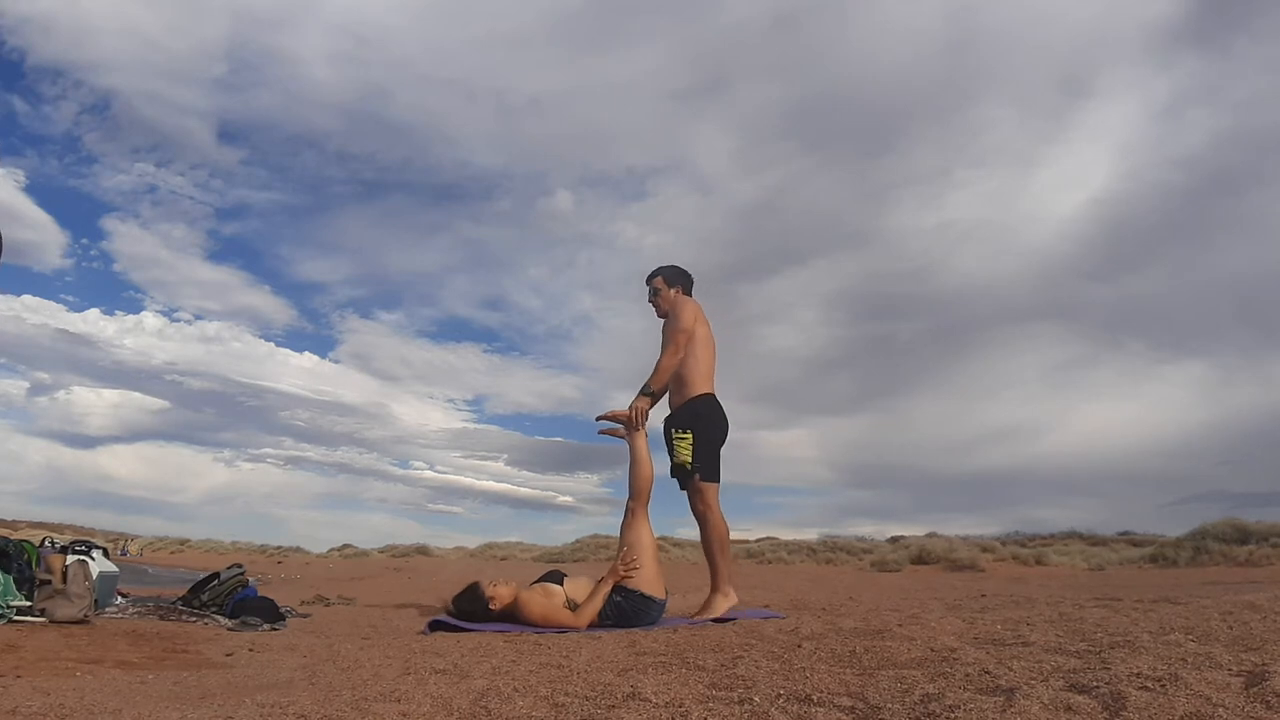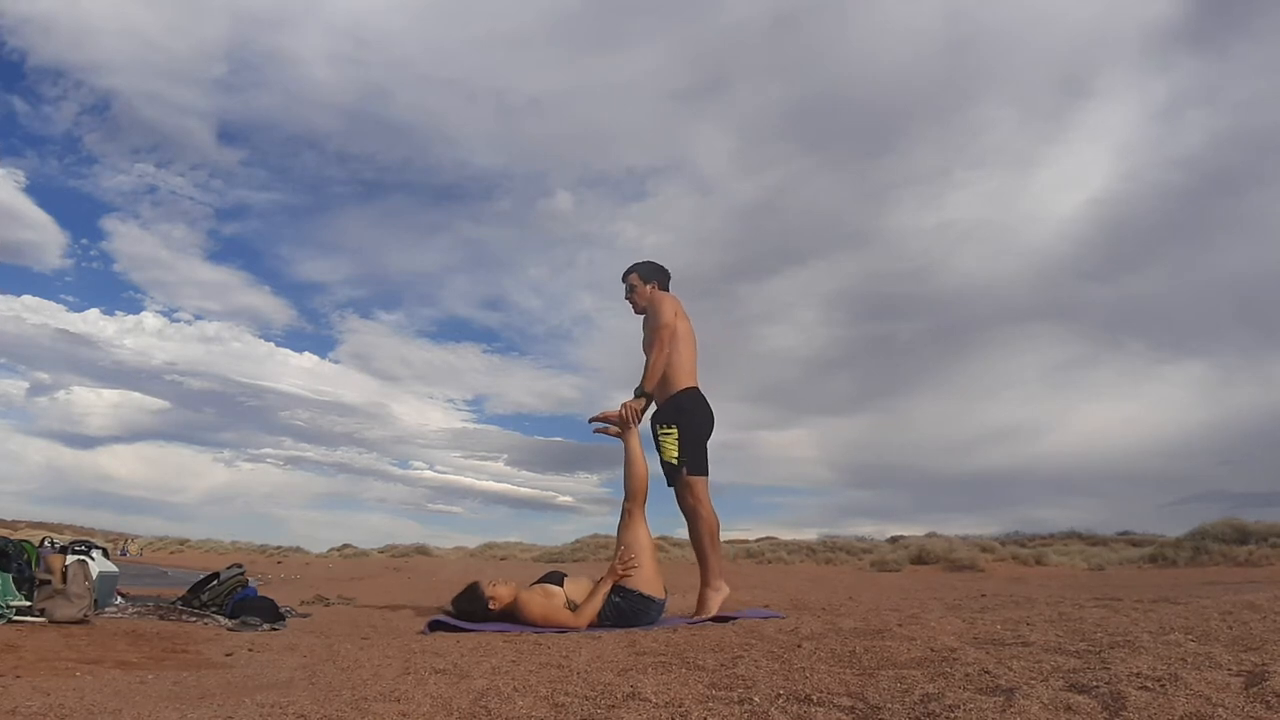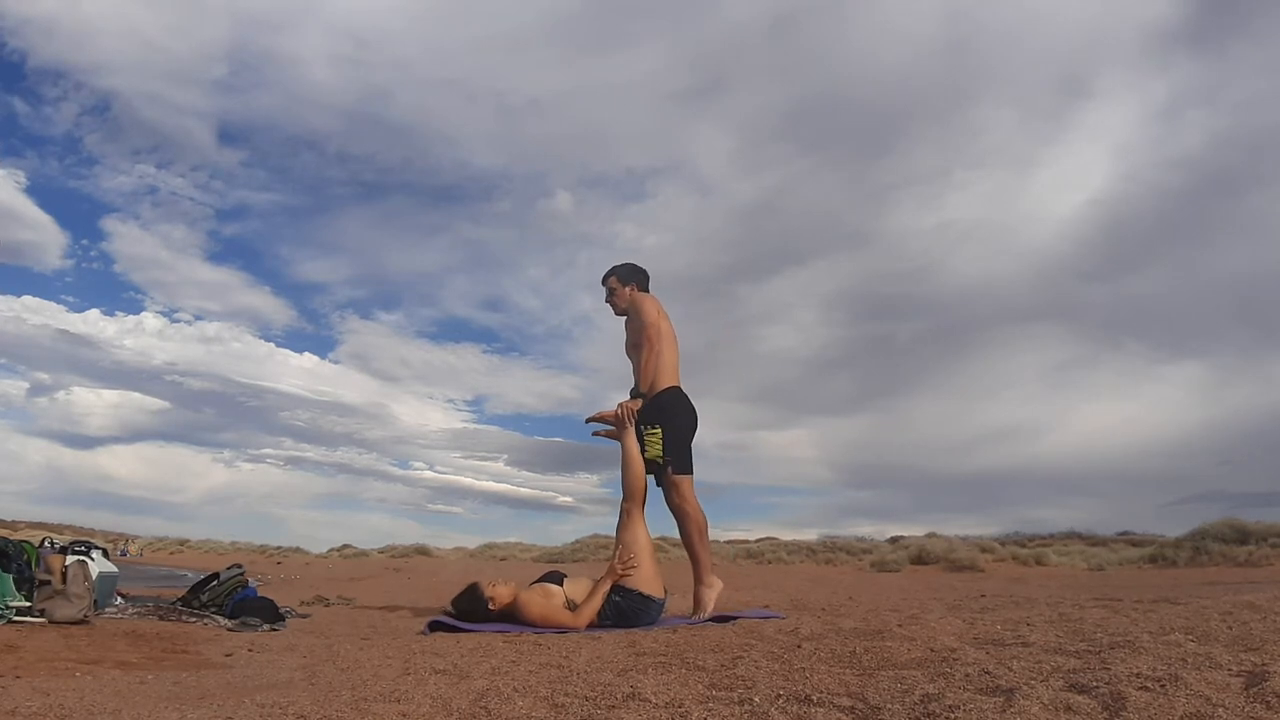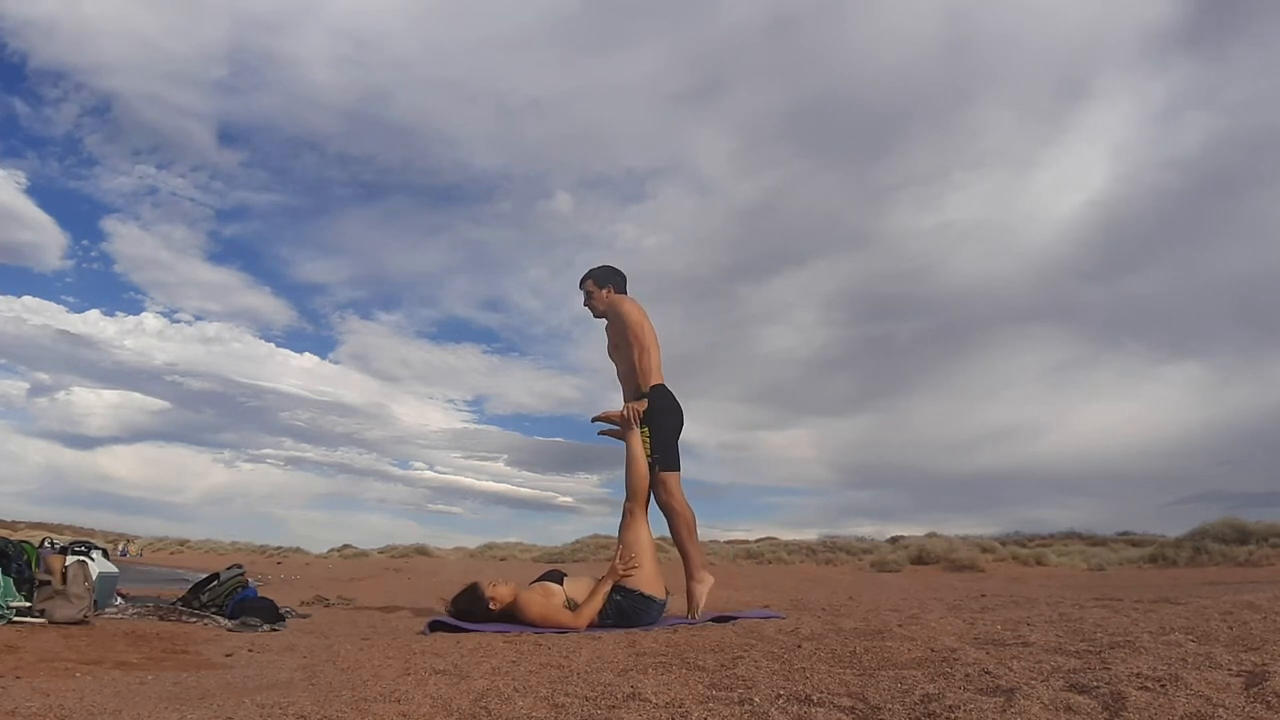
dt=0.5s
person 1, frame 1
left shoulder: (685, 307)
right shoulder: (678, 324)
left elbow: (673, 355)
right elbow: (669, 378)
left wrist: (645, 396)
right wrist: (639, 413)
left hip: (699, 414)
right hip: (692, 418)
left knee: (706, 503)
right knee: (702, 506)
left ankle: (723, 589)
right ankle: (720, 590)
person 1, frame 2
left shoulder: (663, 302)
right shoulder: (657, 320)
left elbow: (660, 351)
left wrist: (641, 397)
right wrist: (637, 411)
left hip: (684, 408)
right hip: (678, 413)
left knee: (694, 497)
right knee: (690, 501)
left ankle: (713, 582)
right ankle: (711, 582)
person 1, frame 3
left shoulder: (644, 303)
right shoulder: (639, 321)
left elbow: (650, 348)
left wrist: (635, 398)
right wrist: (629, 415)
left hip: (666, 408)
right hip: (660, 412)
left knee: (680, 496)
right knee: (678, 499)
left ankle: (706, 579)
right ankle: (704, 579)
person 1, frame 4
left shoulder: (622, 306)
right shoulder: (618, 324)
left elbow: (641, 348)
left wrist: (640, 398)
right wrist: (627, 414)
left hip: (654, 407)
right hip: (650, 409)
left knee: (668, 493)
right knee: (665, 495)
left ankle: (697, 574)
right ankle: (697, 572)
person 2, frame 1
left shoulder: (525, 599)
right shoulder: (524, 602)
right elbow: (578, 621)
right wrist: (609, 579)
left hip: (634, 603)
right hip: (637, 603)
right knee: (636, 508)
left ankle: (634, 436)
right ankle: (636, 432)
person 2, frame 2
left shoulder: (525, 600)
right shoulder: (524, 603)
right elbow: (577, 621)
right wrist: (608, 579)
left hip: (630, 602)
right hip: (636, 603)
right knee: (632, 509)
left ankle: (628, 436)
right ankle: (629, 431)
person 2, frame 3
left shoulder: (525, 600)
right shoulder: (523, 603)
right elbow: (577, 621)
right wrist: (608, 579)
left hip: (629, 603)
right hip: (635, 604)
right knee: (630, 509)
left ankle: (626, 436)
right ankle: (627, 431)
person 2, frame 4
left shoulder: (525, 600)
right shoulder: (523, 603)
right elbow: (577, 621)
right wrist: (609, 579)
left hip: (630, 602)
right hip: (637, 603)
right knee: (633, 508)
left ankle: (632, 436)
right ankle: (632, 431)
